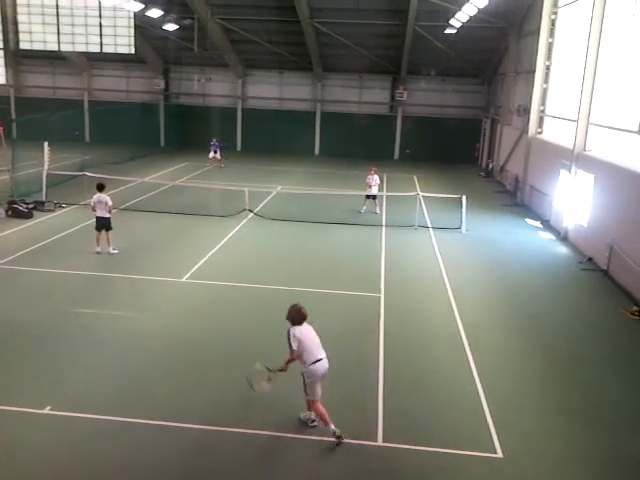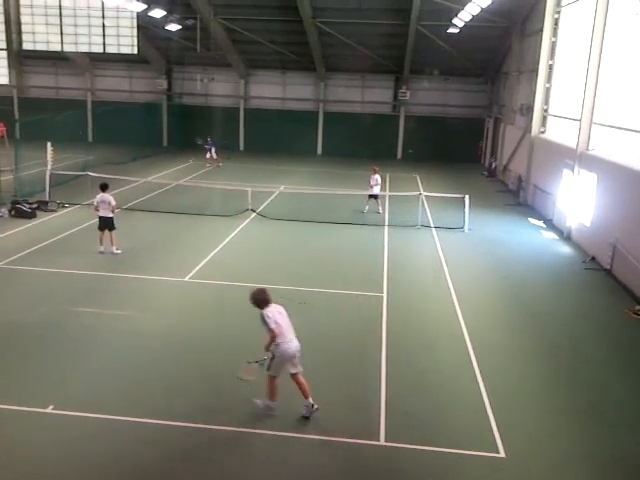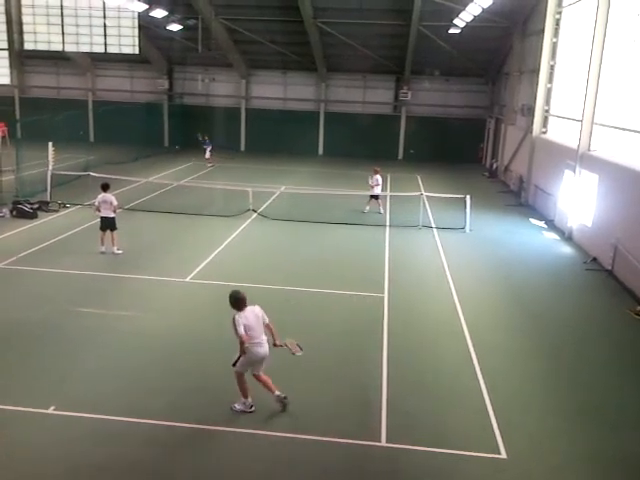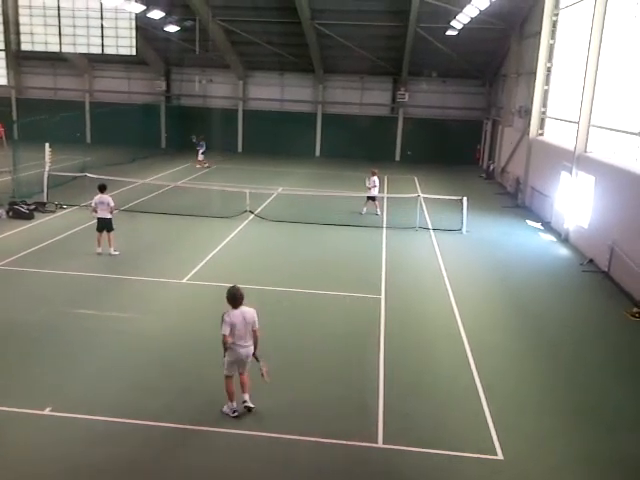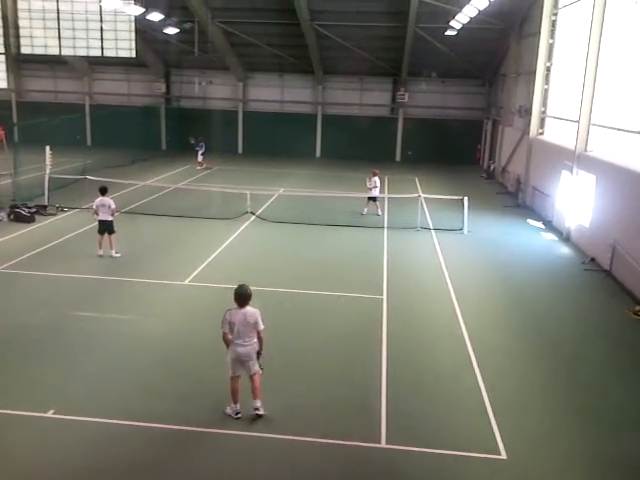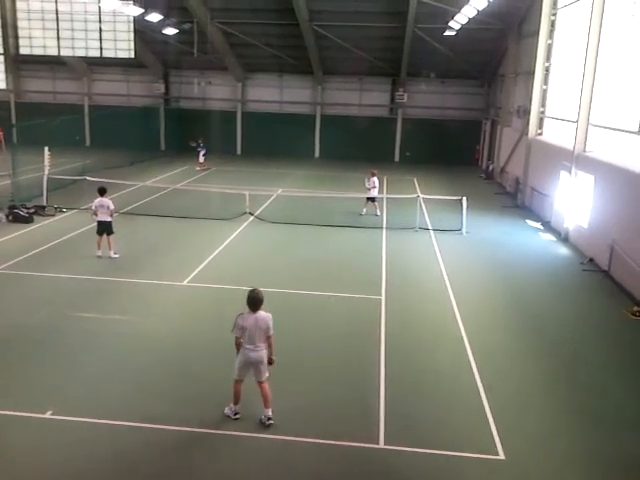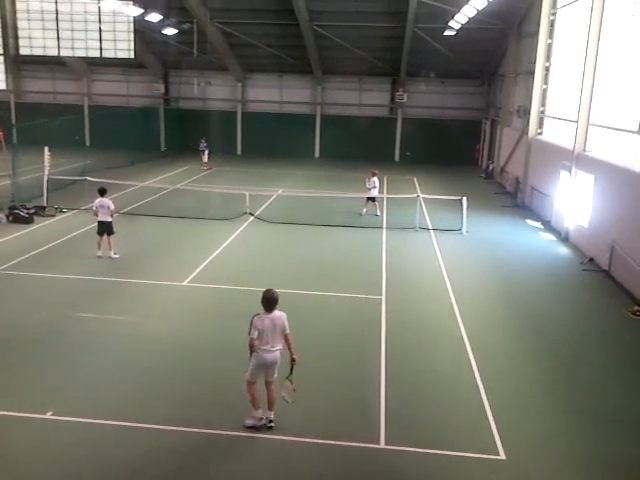
dt=0.3s
person 1, frame 1
left shoulder: (292, 331)
right shoulder: (308, 327)
left elbow: (294, 356)
left wrist: (286, 364)
left hip: (312, 369)
right hip: (323, 363)
left knee: (314, 402)
right knee: (312, 394)
left ankle: (334, 430)
right ankle: (310, 416)
person 1, frame 2
left shoulder: (265, 313)
right shoulder: (278, 307)
left elbow: (274, 333)
left wrist: (268, 345)
left hip: (283, 349)
right hip: (294, 345)
left knee: (272, 376)
right knee: (296, 375)
left ankle: (271, 404)
right ankle: (309, 404)
person 1, frame 3
left shoulder: (238, 317)
right shoulder: (257, 309)
left elbow: (243, 340)
right elbow: (269, 326)
left wrist: (242, 351)
right wrist: (275, 340)
left hip: (252, 351)
right hip: (264, 348)
left knee: (239, 373)
right knee: (258, 374)
left ankle: (247, 404)
right ankle: (278, 395)
person 1, frame 4
left shoulder: (227, 316)
right shoulder: (252, 312)
left elbow: (226, 340)
right elbow: (256, 335)
left wrist: (225, 351)
right wrist: (255, 350)
left hip: (233, 351)
right hip: (248, 350)
left knee: (228, 377)
right knee: (243, 372)
left ankle: (232, 407)
right ankle: (246, 399)
person 1, frame 5
left shoulder: (229, 314)
right shoulder: (255, 313)
left elbow: (225, 337)
right elbow: (260, 335)
left wrist: (230, 347)
right wrist: (260, 349)
left hip: (235, 350)
right hip: (250, 350)
left knee: (234, 378)
right knee: (255, 376)
left ankle: (235, 409)
right ankle: (257, 406)
person 1, frame 6
left shoulder: (242, 319)
right shoulder: (267, 317)
left elbow: (238, 341)
right elbow: (269, 340)
left wrist: (239, 353)
right wrist: (271, 355)
left hip: (245, 354)
right hip: (261, 354)
left knee: (238, 381)
right knee: (263, 383)
left ankle: (234, 410)
right ankle: (268, 415)
person 1, frame 7
left shoulder: (258, 319)
right shoulder: (282, 317)
left elbow: (252, 342)
right elbow: (287, 337)
left wrist: (252, 353)
right wrist: (292, 354)
left hip: (260, 355)
right hip: (275, 355)
left knee: (251, 384)
right knee: (270, 384)
left ankle: (257, 416)
right ankle: (270, 417)
